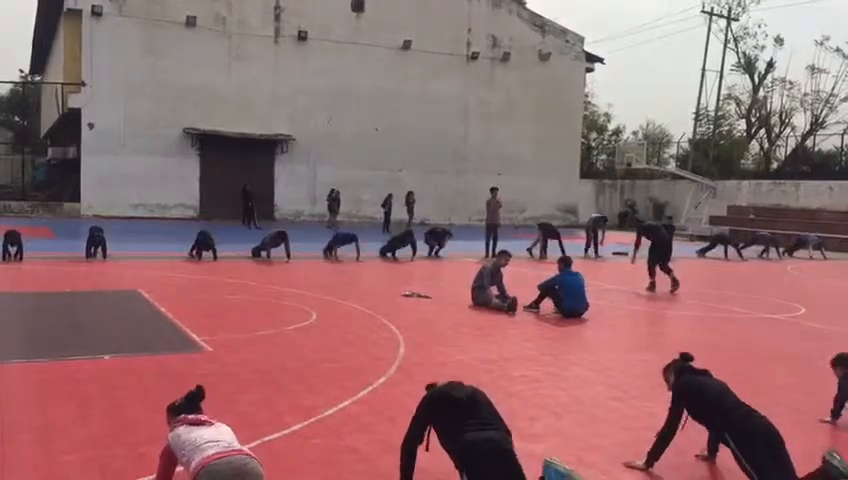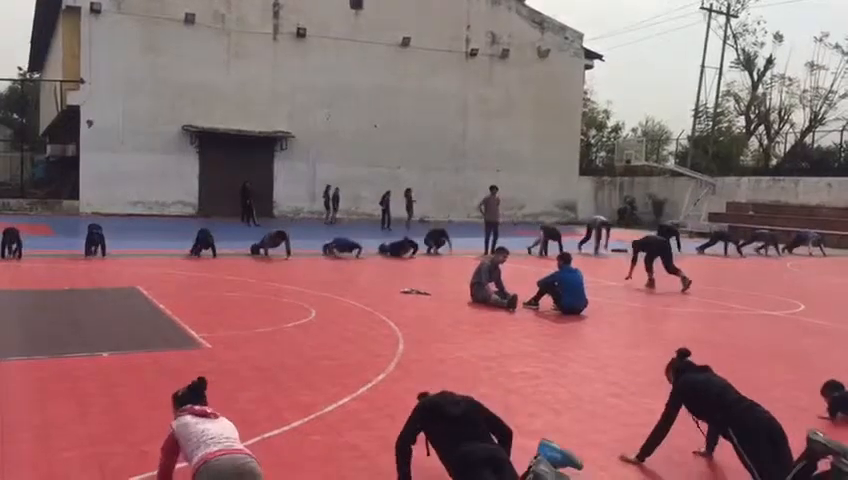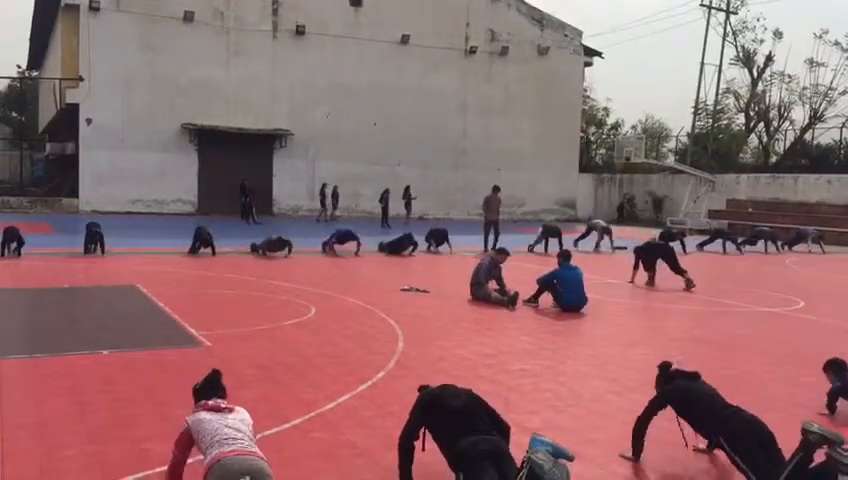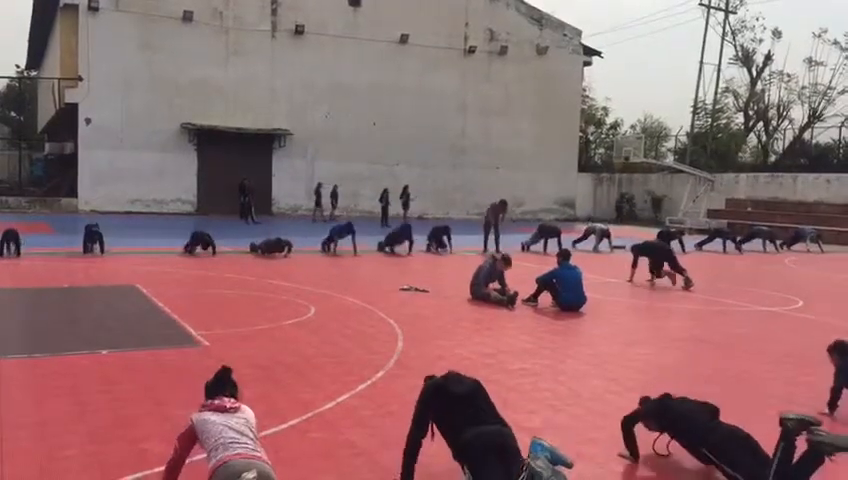
dt=0.3s
person 1, frame 1
left shoulder: (684, 385)
right shoulder: (708, 381)
left elbow: (670, 428)
right wrist: (711, 453)
left hip: (743, 434)
right hip: (761, 428)
person 1, frame 2
left shoulder: (683, 383)
right shoulder: (708, 377)
left elbow: (665, 424)
left wrist: (640, 457)
right wrist: (709, 449)
left hip: (746, 428)
right hip: (765, 420)
person 1, frame 3
left shoulder: (670, 389)
right shoulder: (696, 383)
left elbow: (641, 421)
left wrist: (636, 455)
right wrist: (711, 445)
left hip: (734, 434)
right hip: (751, 424)
left ankle: (809, 448)
person 1, frame 4
left shoulder: (655, 408)
right shoulder: (678, 404)
left elbow: (627, 423)
right elbow: (713, 410)
left wrist: (634, 455)
left hip: (716, 446)
right hip: (732, 435)
left ankle: (788, 437)
right ankle: (803, 438)
